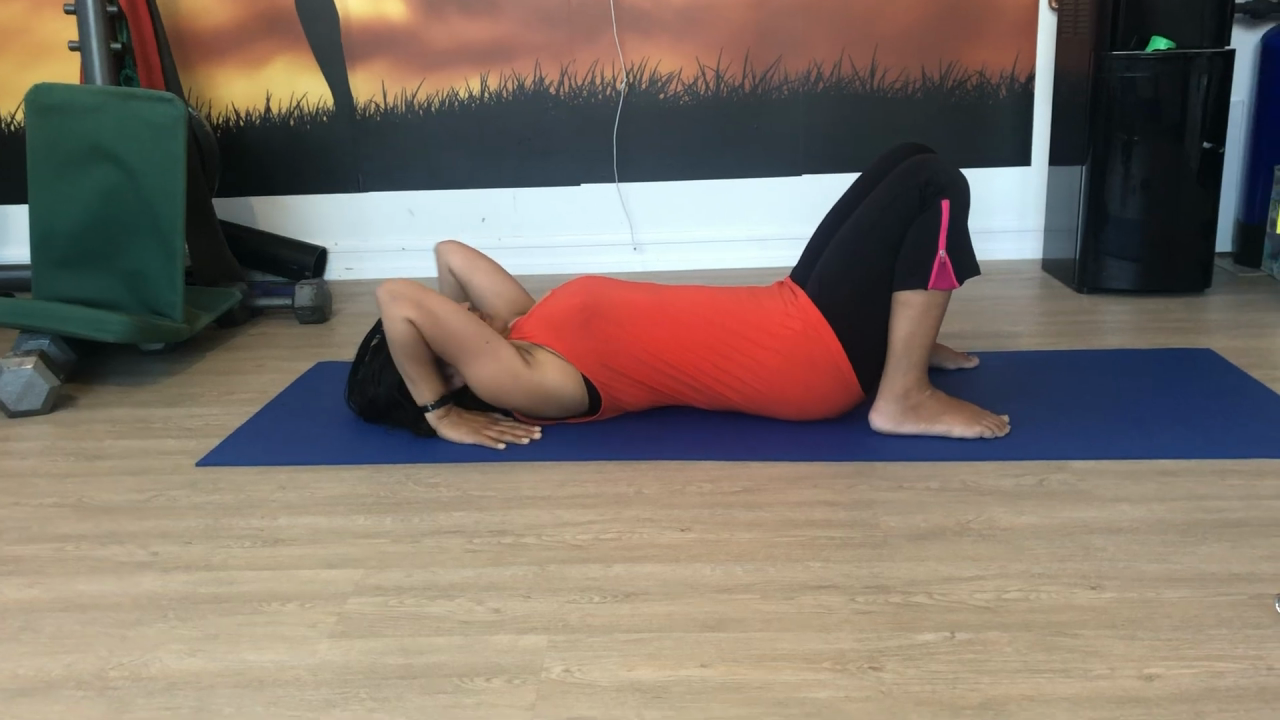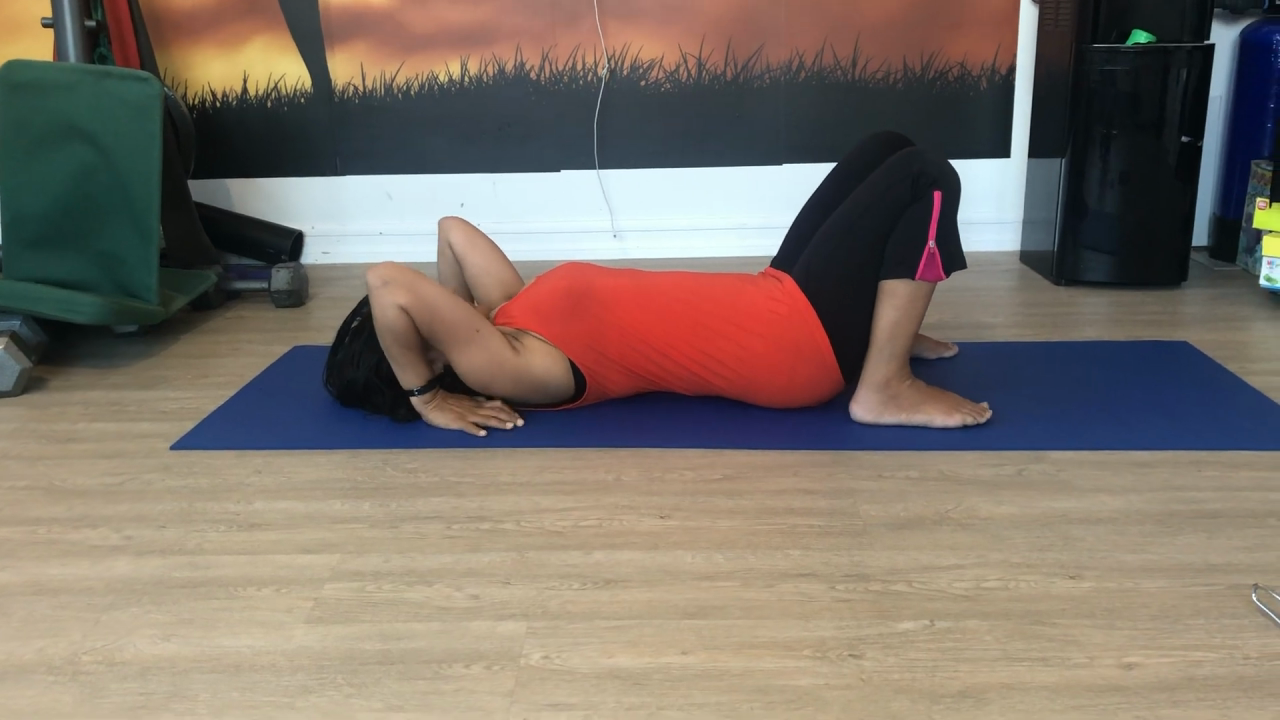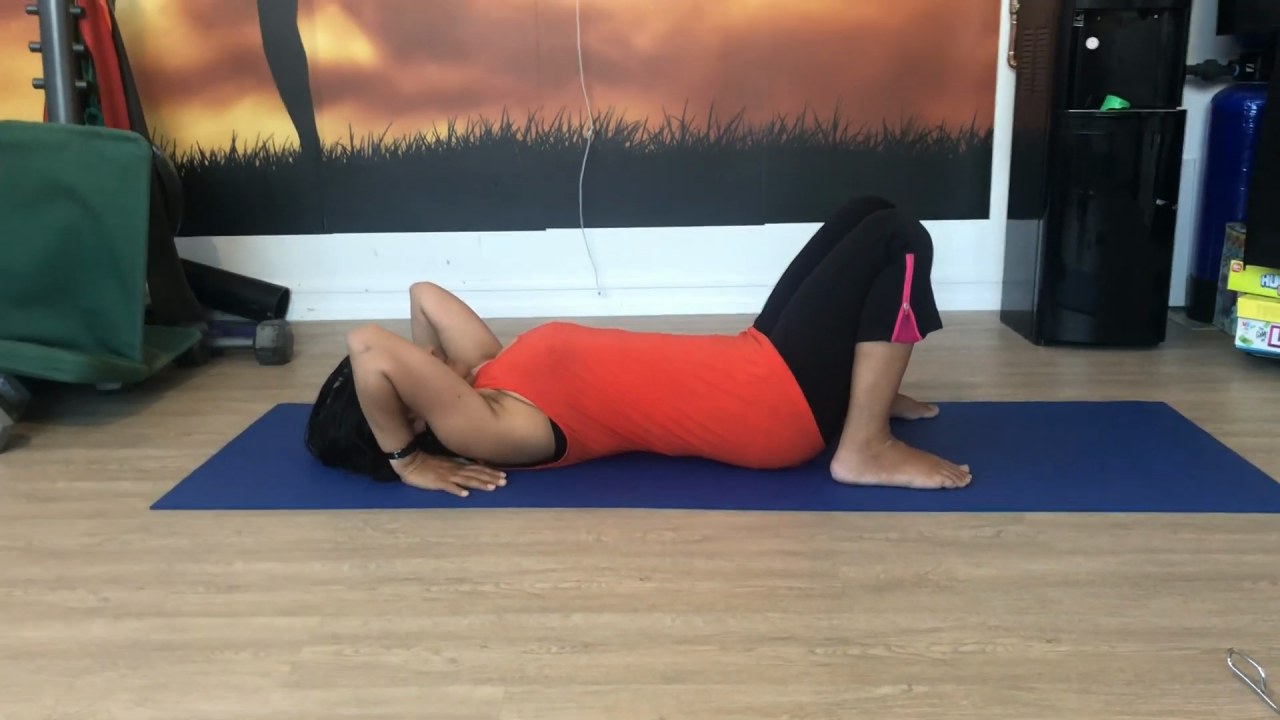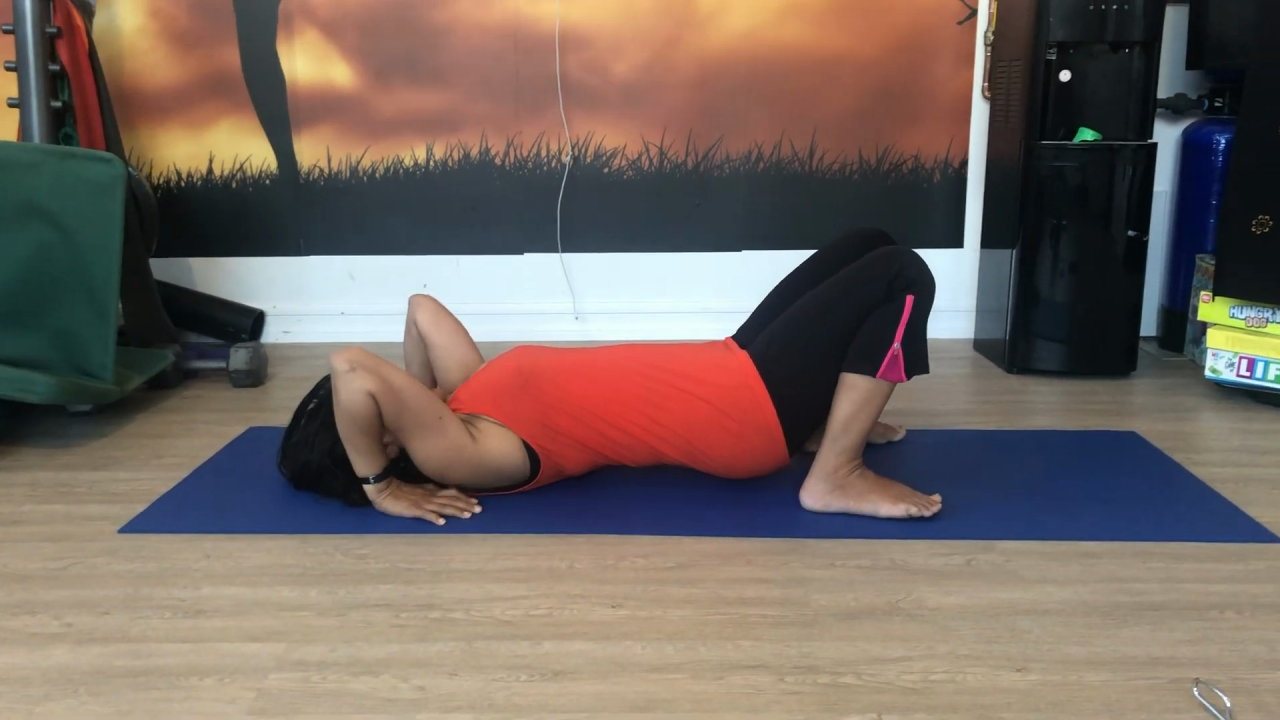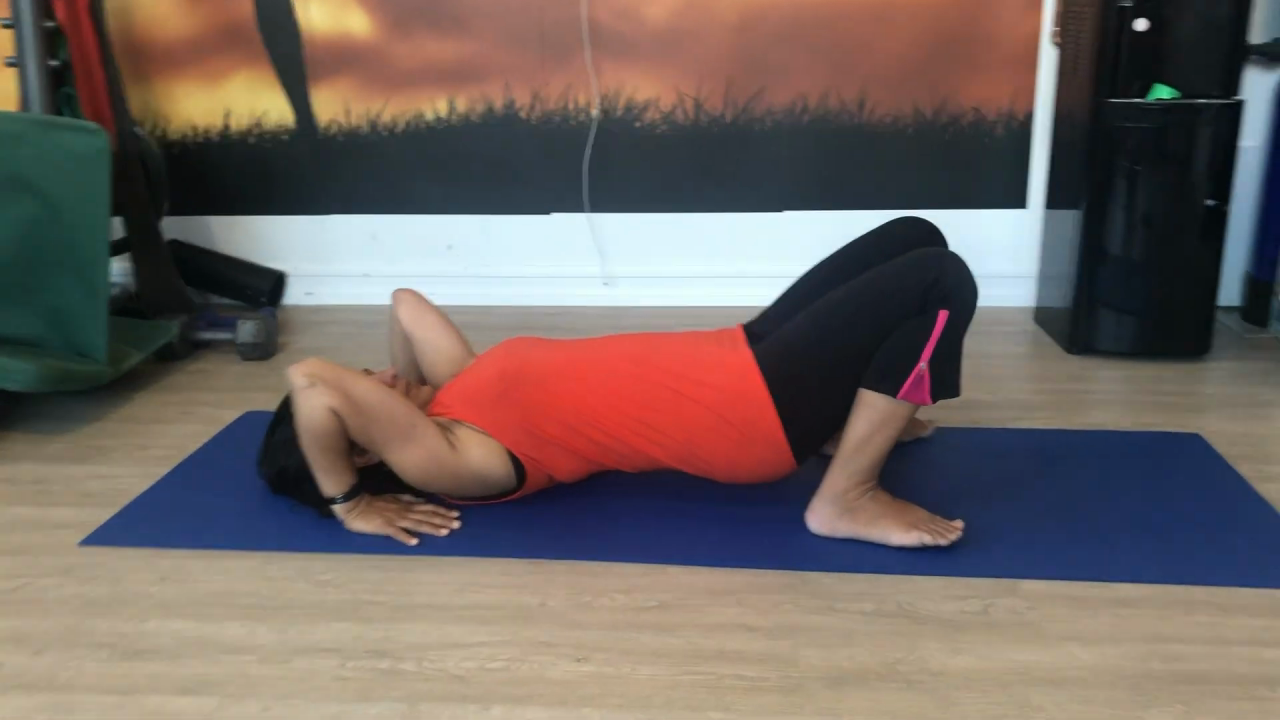
dt=1s
person 1, frame 1
left shoulder: (519, 333)
right shoulder: (518, 383)
left elbow: (451, 252)
right wrist: (442, 415)
left hip: (792, 314)
right hip: (813, 362)
left knee: (909, 162)
right knee: (934, 185)
left ankle: (906, 339)
right ankle: (904, 398)
person 1, frame 2
left shoulder: (505, 317)
right shoulder: (505, 370)
left elbow: (455, 229)
right wrist: (429, 399)
left hip: (775, 301)
right hip: (797, 348)
left knee: (889, 150)
right knee: (926, 177)
left ankle: (887, 327)
right ankle: (887, 390)
person 1, frame 3
left shoulder: (485, 375)
right shoulder: (485, 428)
left elbow: (424, 293)
right wrist: (408, 461)
left hip: (755, 365)
right hip: (773, 409)
left knee: (868, 214)
right knee: (897, 239)
left ankle: (866, 390)
right ankle: (866, 449)
person 1, frame 4
left shoulder: (460, 398)
right shoulder: (457, 456)
left elbow: (423, 307)
left hip: (731, 370)
right hip: (747, 414)
left knee: (870, 248)
right knee: (902, 276)
left ankle: (833, 418)
right ankle: (836, 478)
person 1, frame 5
left shoulder: (450, 396)
right shoulder: (444, 462)
left elbow: (407, 303)
left hip: (737, 361)
right hip: (752, 413)
left knee: (914, 240)
right knee: (940, 282)
left ankle: (857, 421)
right ankle: (847, 499)
